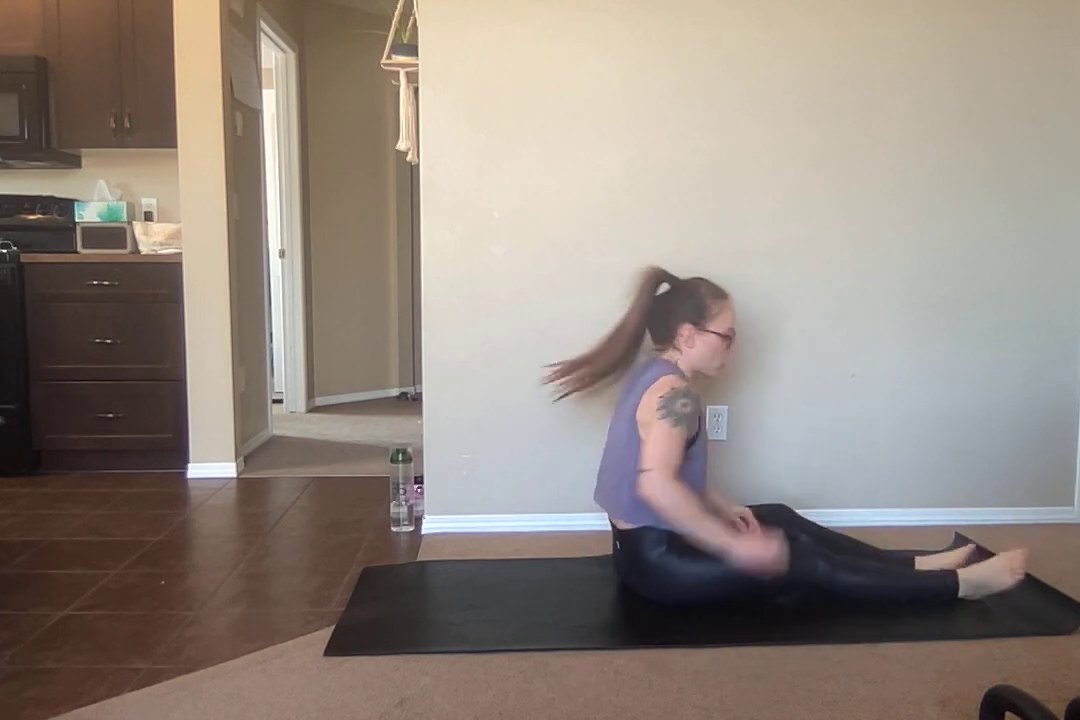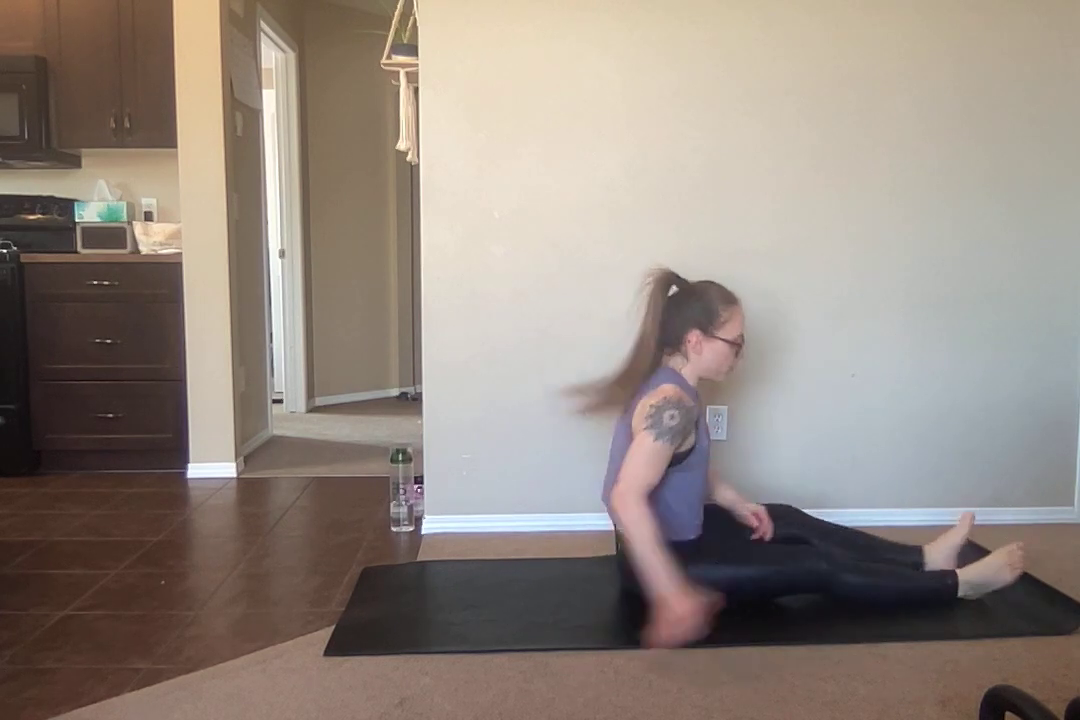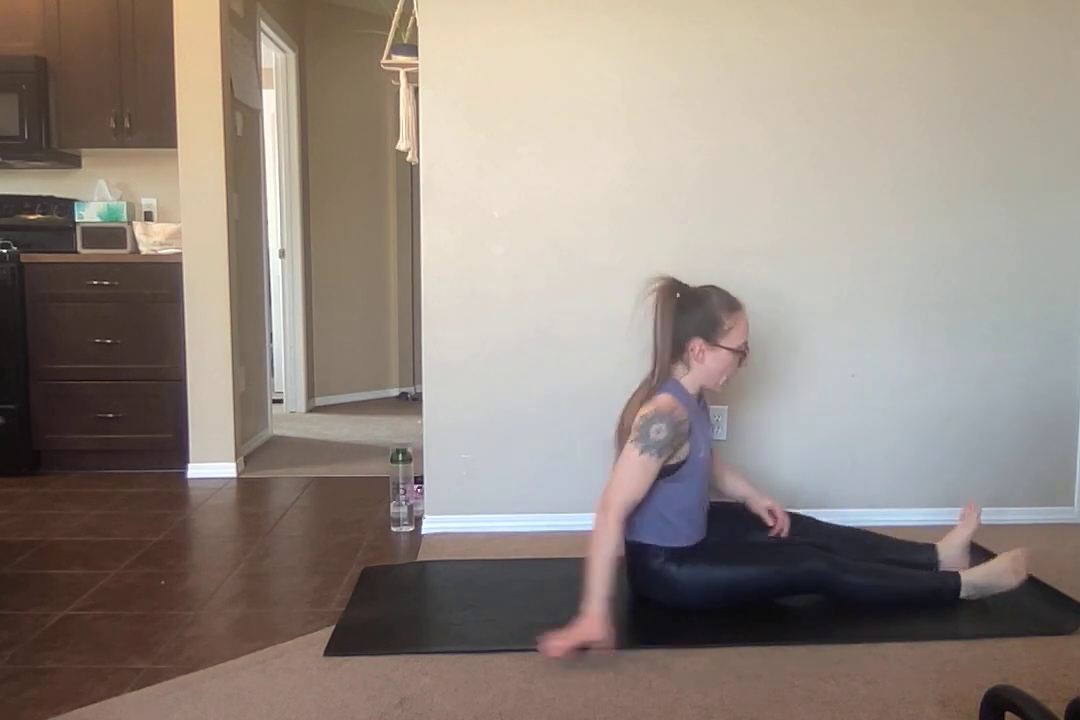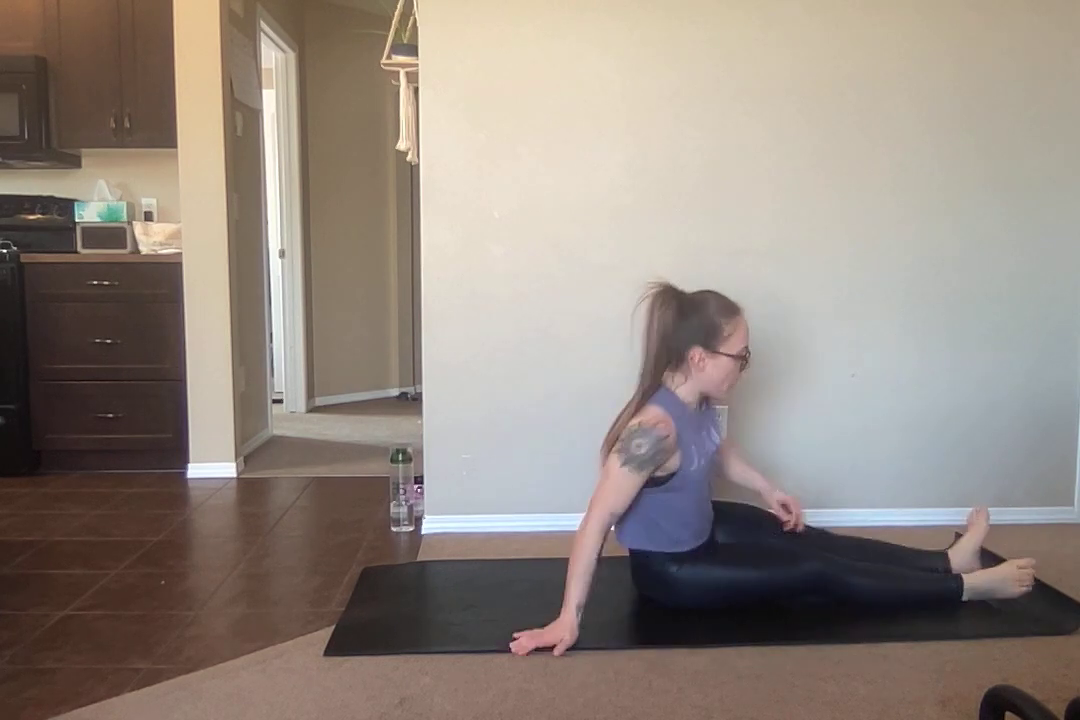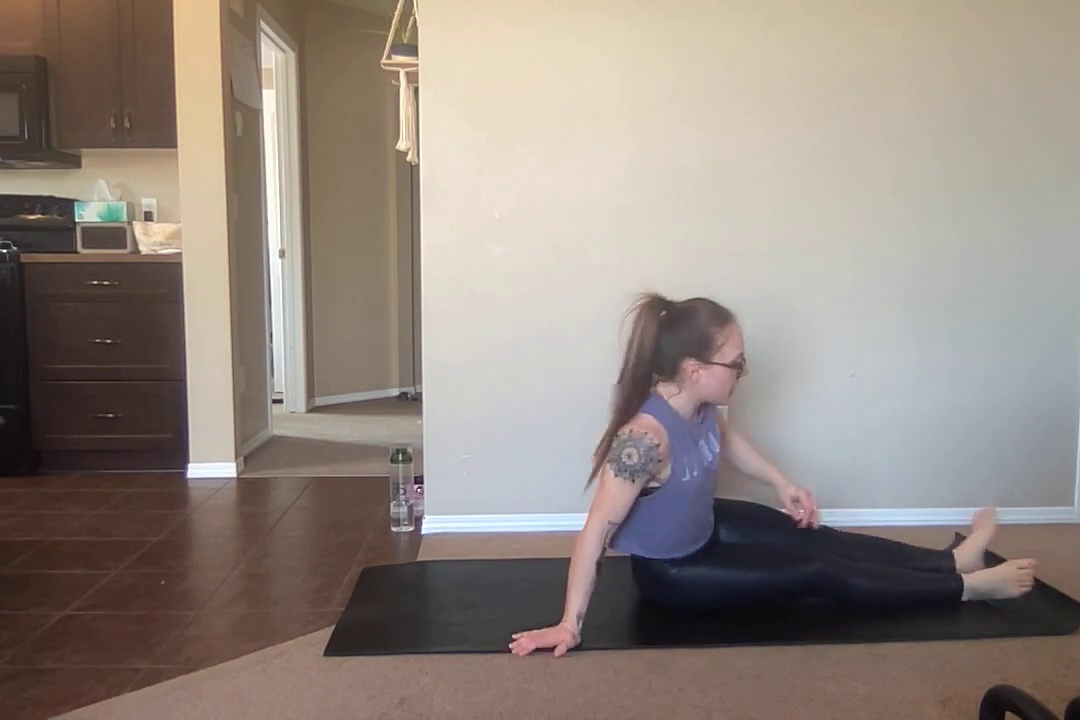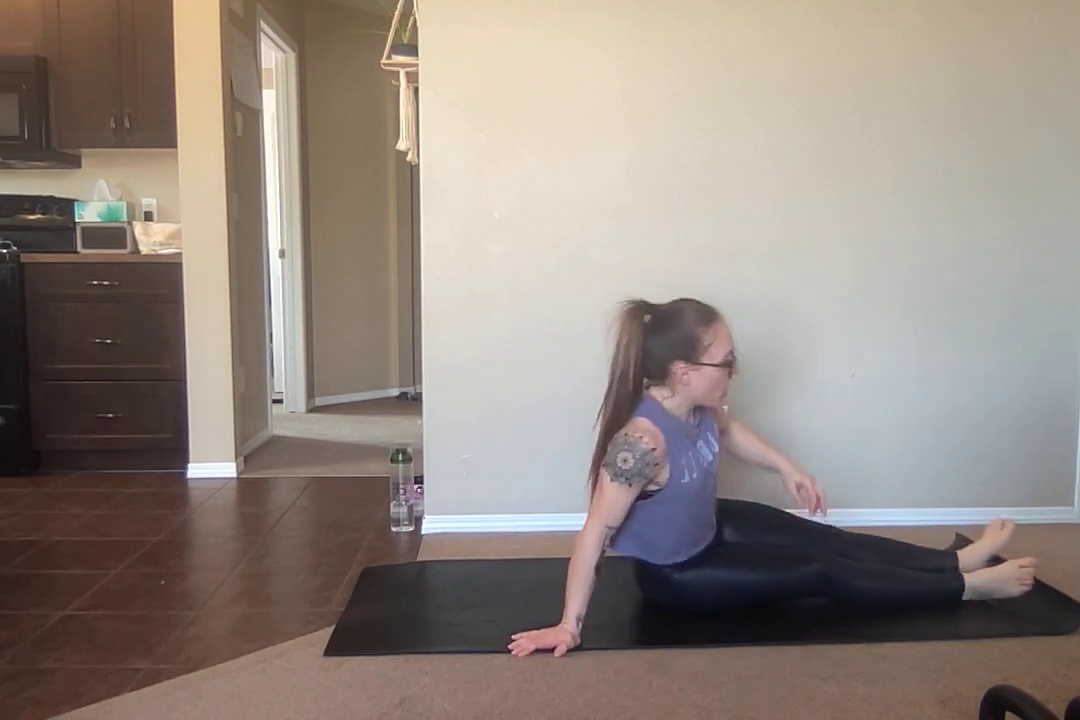
dt=0.1s
person 1, frame 1
left shoulder: (655, 378)
right shoulder: (674, 393)
right elbow: (657, 487)
left wrist: (726, 511)
right wrist: (736, 546)
left hip: (647, 544)
right hip: (658, 557)
left knee: (780, 519)
right knee: (810, 566)
left ankle: (910, 568)
right ankle: (958, 584)
person 1, frame 2
left shoulder: (667, 389)
right shoulder: (672, 404)
right elbow: (627, 499)
left wrist: (738, 504)
right wrist: (669, 592)
left hip: (678, 539)
right hip: (663, 567)
left knee: (788, 522)
right knee: (814, 568)
left ankle: (921, 559)
right ankle: (957, 585)
person 1, frame 3
left shoulder: (689, 393)
right shoulder: (666, 415)
right elbow: (612, 512)
left wrist: (752, 497)
right wrist: (595, 615)
left hip: (692, 532)
right hip: (665, 571)
left knee: (799, 530)
right knee: (817, 569)
left ankle: (937, 557)
right ankle: (962, 585)
person 1, frame 4
left shoulder: (695, 400)
right shoulder: (654, 427)
right elbow: (595, 524)
left wrist: (767, 489)
right wrist: (568, 619)
left hip: (699, 528)
right hip: (671, 570)
left knee: (808, 538)
right knee: (820, 571)
left ankle: (945, 561)
right ankle: (963, 587)
person 1, frame 5
left shoulder: (697, 403)
right shoulder: (646, 437)
left elbow: (726, 440)
right elbow: (596, 533)
left wrist: (783, 482)
right wrist: (569, 624)
left hip: (707, 527)
right hip: (672, 574)
left knee: (819, 537)
right knee: (821, 573)
left ankle: (951, 561)
right ankle: (963, 589)
person 1, frame 6
left shoulder: (694, 405)
right shoulder: (642, 440)
left elbow: (728, 430)
right elbow: (594, 535)
left wrist: (788, 467)
right wrist: (569, 625)
left hip: (708, 528)
right hip: (675, 576)
left knee: (823, 538)
right knee: (823, 573)
left ankle: (954, 561)
right ankle: (964, 588)
